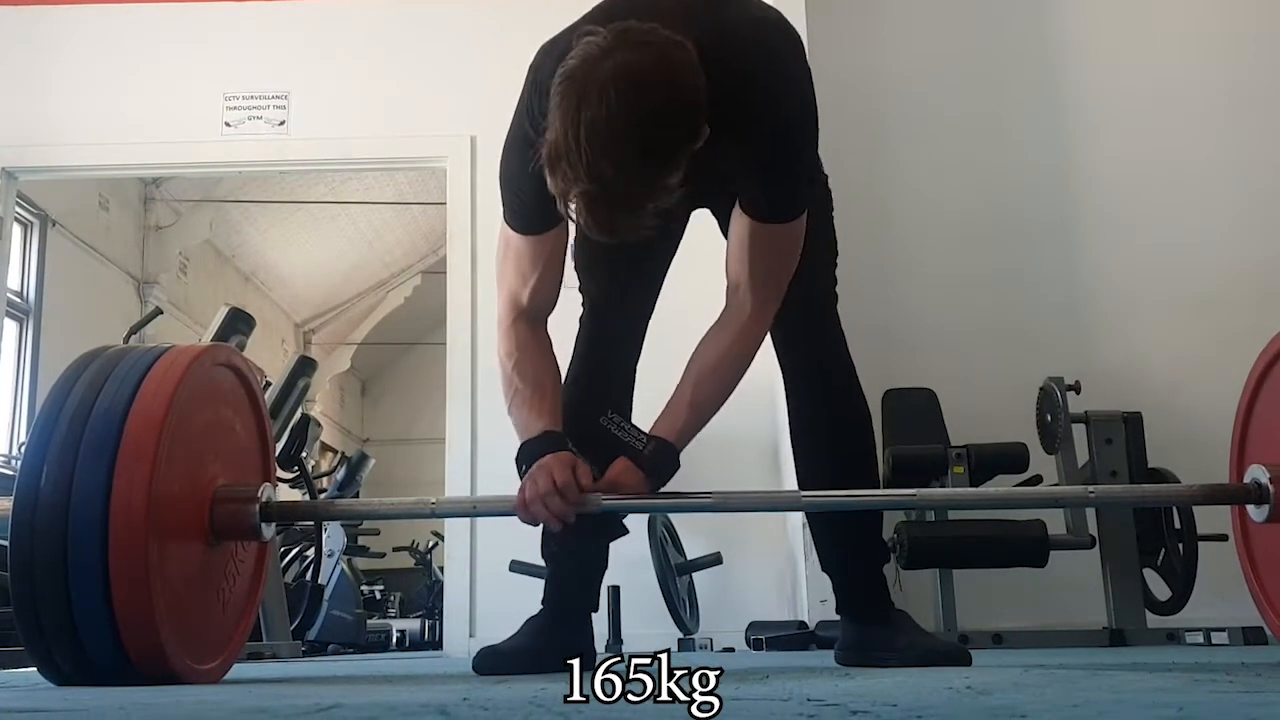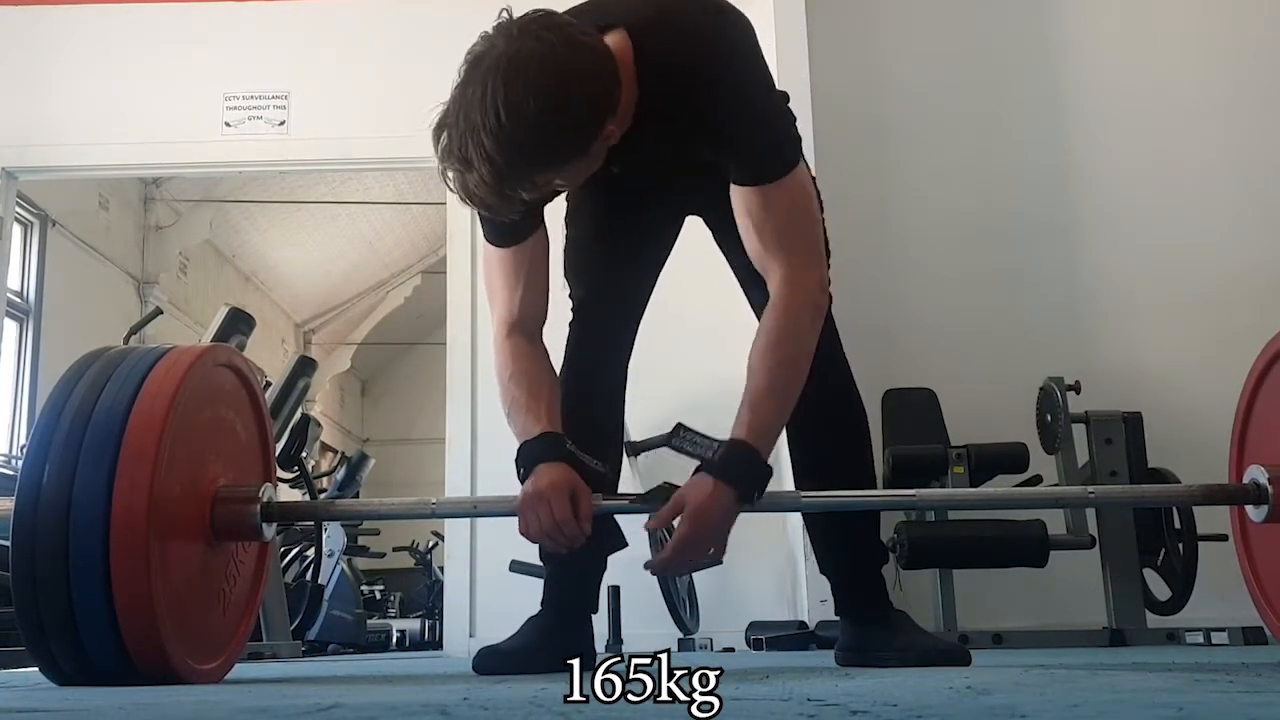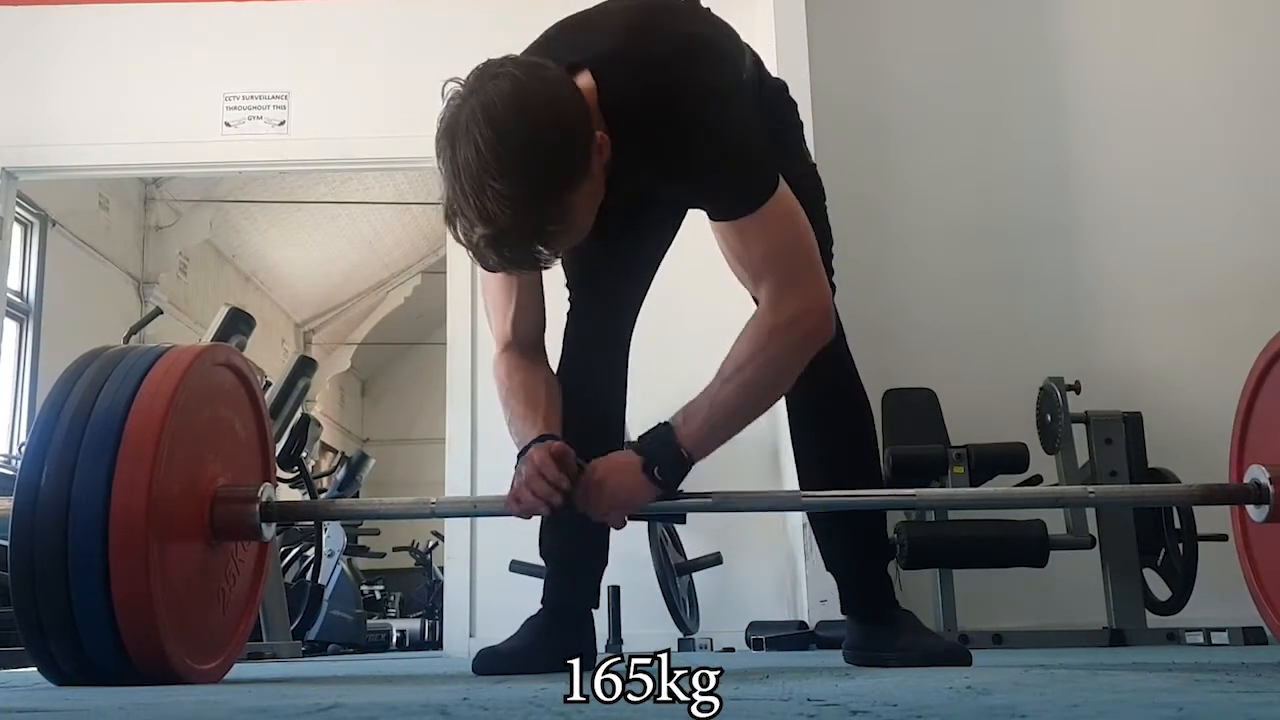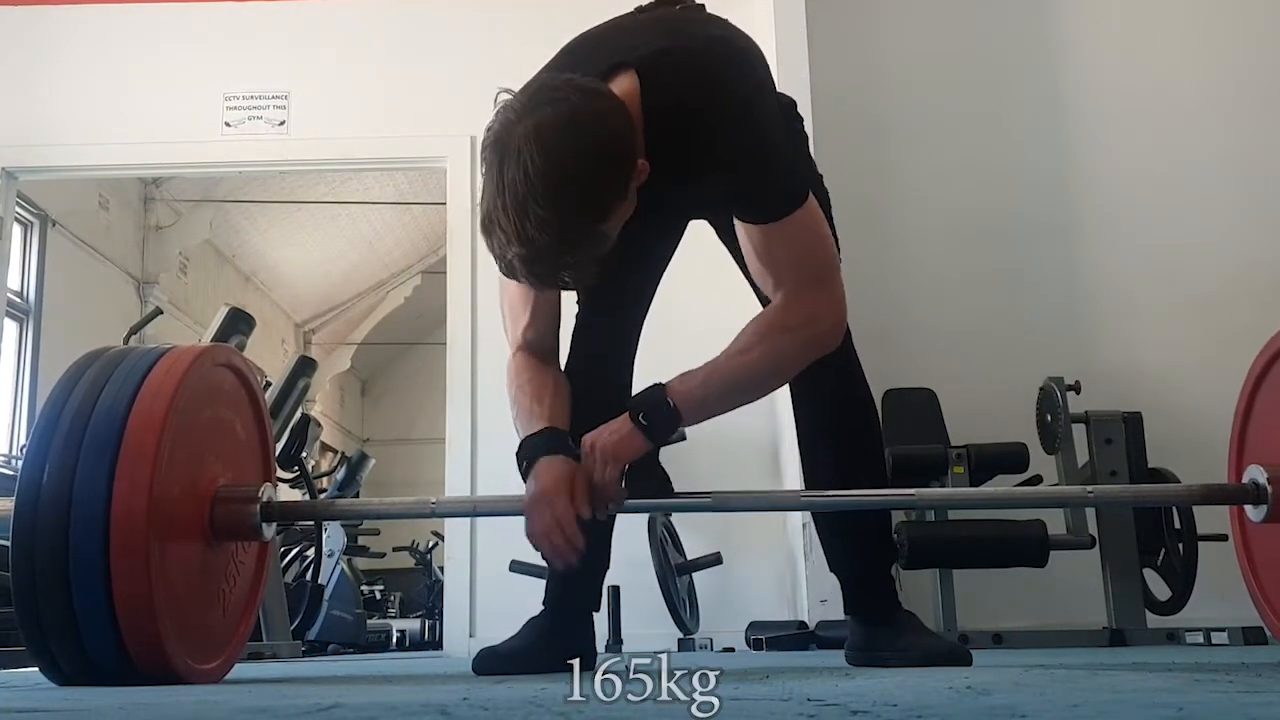
dt=0.7s
person 1, frame 1
left shoulder: (767, 82)
right shoulder: (549, 110)
left elbow: (748, 308)
right elbow: (521, 312)
left wrist: (654, 455)
right wrist: (542, 446)
left hip: (745, 146)
right hip: (609, 153)
left knee: (810, 336)
right knee: (606, 333)
left ankle: (868, 613)
right ankle: (565, 617)
person 1, frame 2
left shoulder: (713, 64)
right shoulder: (507, 136)
left elbow: (799, 286)
right elbow: (516, 327)
left wrist: (735, 471)
right wrist: (542, 455)
left hip: (735, 156)
right hip: (620, 178)
left knee: (813, 342)
right knee: (595, 338)
left ankle: (865, 614)
right ankle: (565, 617)
person 1, frame 3
left shoulder: (693, 97)
right shoulder: (502, 162)
left elbow: (797, 309)
right elbow: (517, 345)
left wrist: (660, 460)
right wrist: (537, 444)
left hip: (747, 125)
right hip: (624, 152)
left knee: (816, 345)
right knee: (592, 332)
left ankle: (873, 612)
right ankle: (565, 616)
person 1, frame 4
left shoulder: (727, 103)
right shoulder: (524, 171)
left elbow: (815, 311)
right elbow: (530, 348)
left wrist: (654, 415)
right wrist: (544, 450)
left hip: (734, 153)
right hip: (620, 152)
left knee: (824, 347)
right knee: (598, 335)
left ankle: (875, 614)
right ankle: (568, 616)
